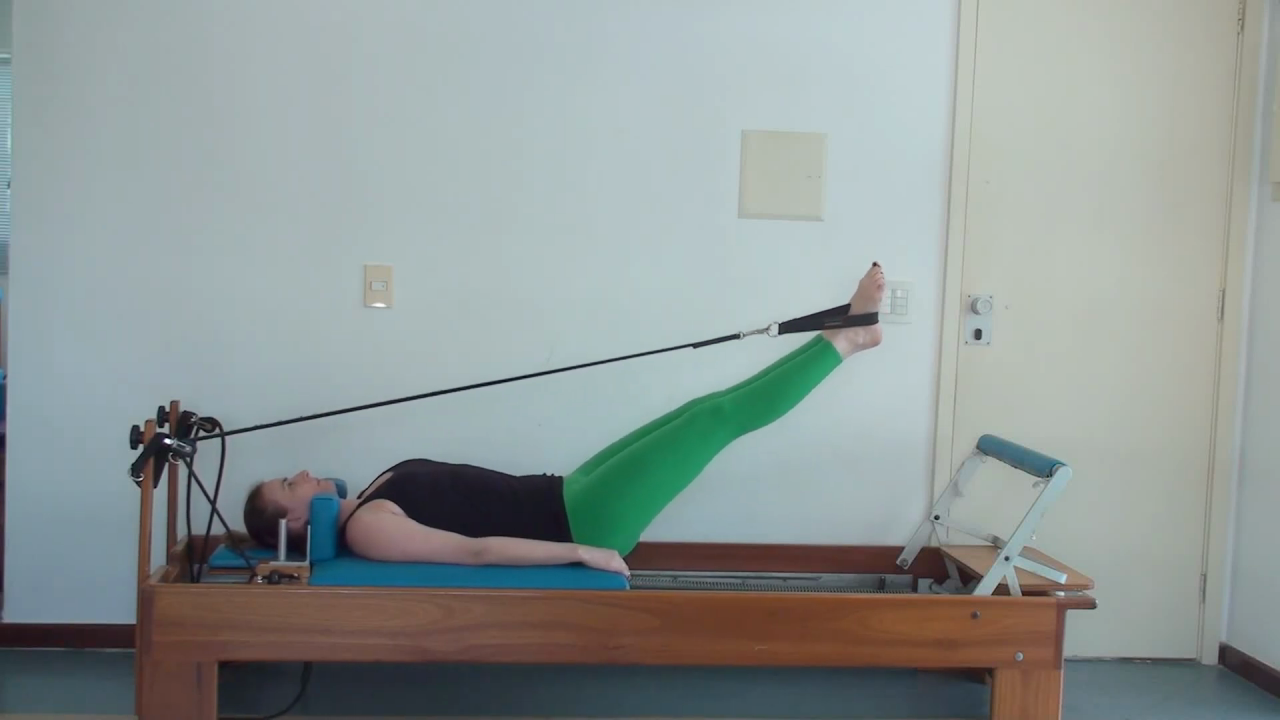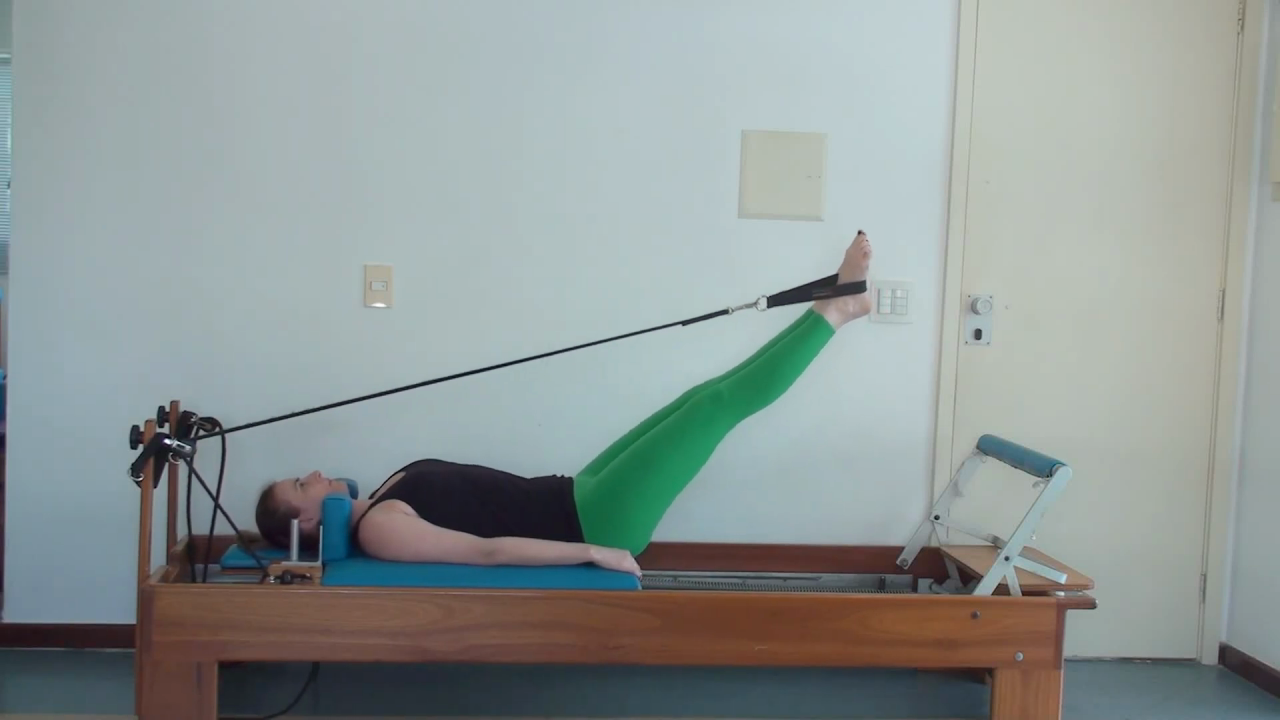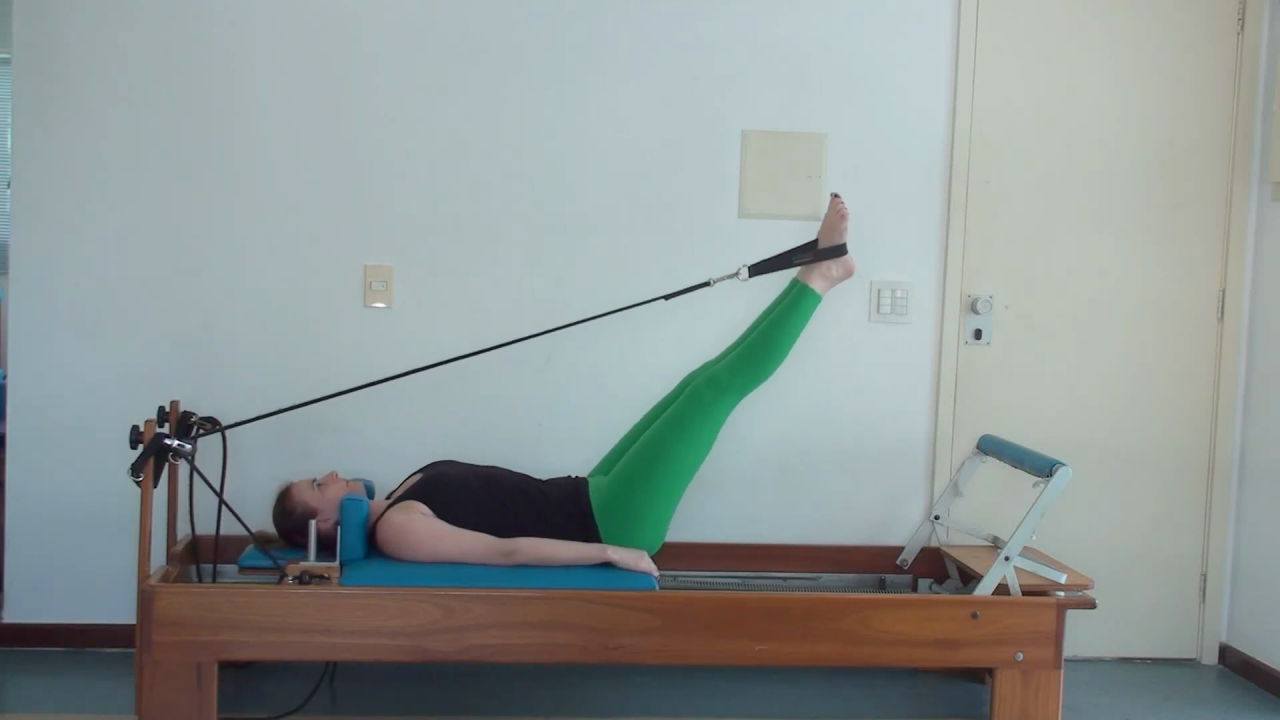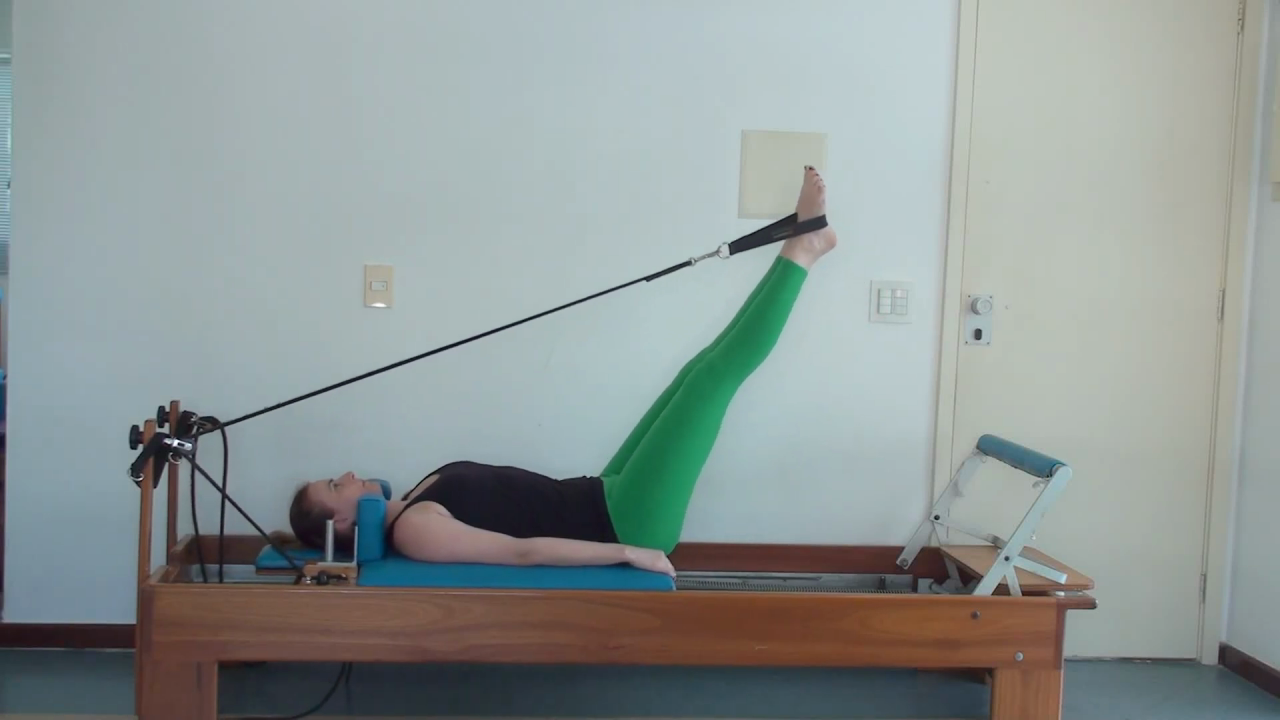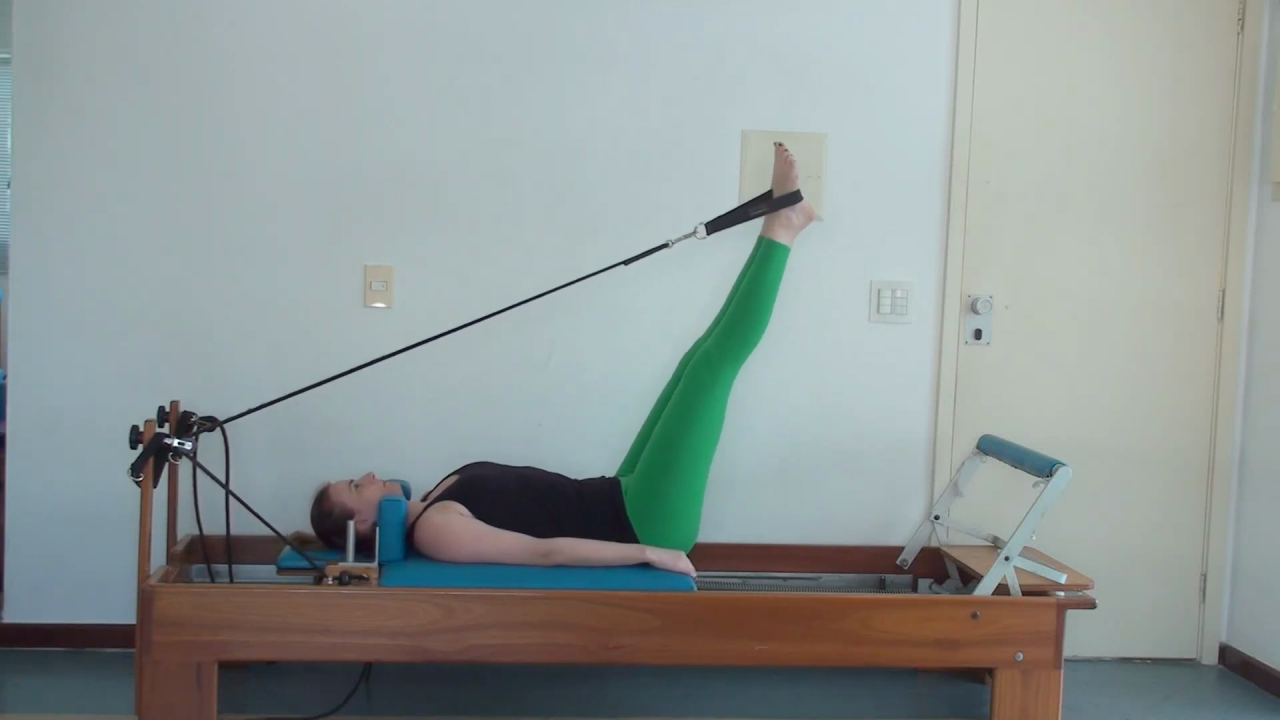
dt=0.4s
person 1, frame 1
left shoulder: (374, 498)
right shoulder: (366, 529)
right elbow: (473, 550)
right wrist: (580, 552)
left hip: (564, 497)
right hip: (577, 522)
left knee: (708, 409)
right knee: (718, 417)
left ankle: (843, 335)
right ankle: (842, 340)
person 1, frame 2
left shoulder: (386, 500)
right shoulder: (377, 530)
right elbow: (485, 551)
right wrist: (591, 552)
left hip: (574, 496)
right hip: (590, 522)
left knee: (707, 397)
right knee: (717, 404)
left ankle: (833, 307)
right ankle: (832, 312)
person 1, frame 3
left shoulder: (404, 501)
right shoulder: (396, 531)
right elbow: (503, 551)
right wrist: (609, 552)
left hip: (589, 497)
right hip: (608, 522)
left knee: (704, 382)
right knee: (716, 387)
left ankle: (817, 273)
right ankle: (816, 278)
person 1, frame 4
left shoulder: (419, 503)
right shoulder: (413, 531)
right elbow: (521, 552)
right wrist: (627, 552)
left hip: (604, 499)
right hip: (625, 523)
left knee: (706, 369)
right knee: (716, 373)
left ankle: (800, 249)
right ankle: (799, 253)
person 1, frame 5
left shoulder: (436, 503)
right shoulder: (434, 531)
right elbow: (543, 552)
right wrist: (648, 554)
left hip: (623, 501)
right hip: (645, 525)
left knee: (704, 360)
right knee: (715, 361)
right ankle: (778, 230)
